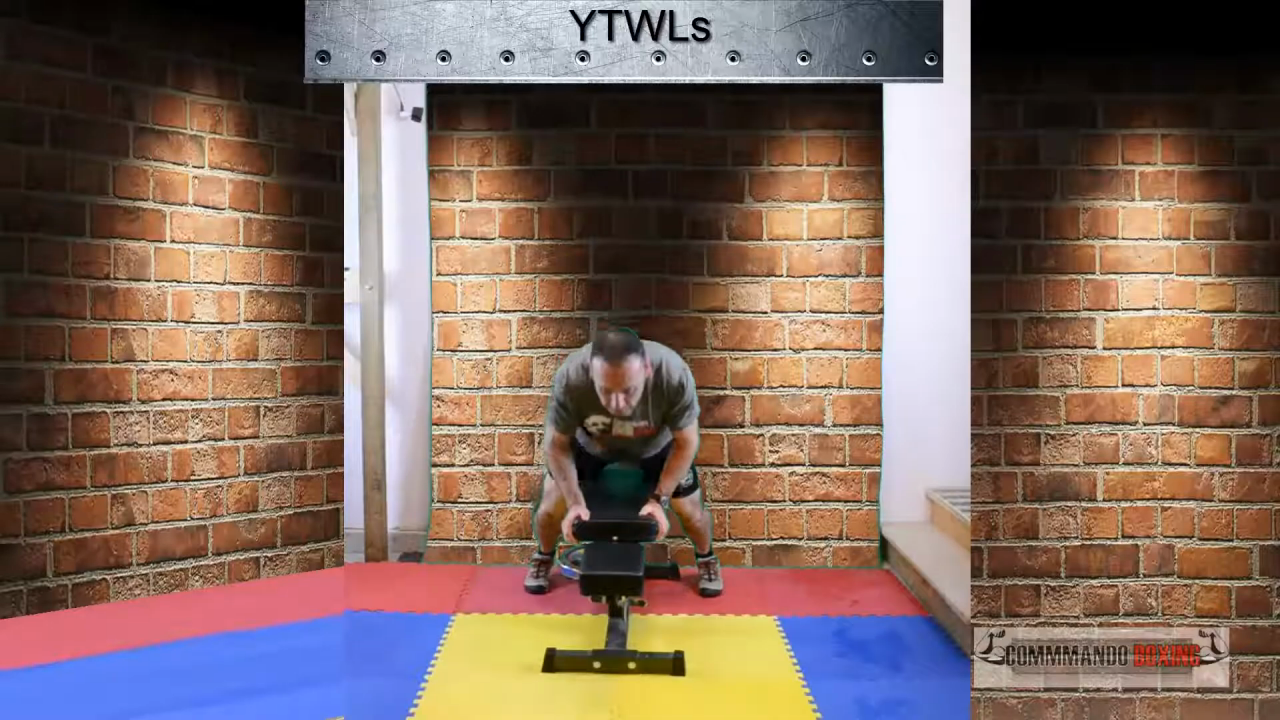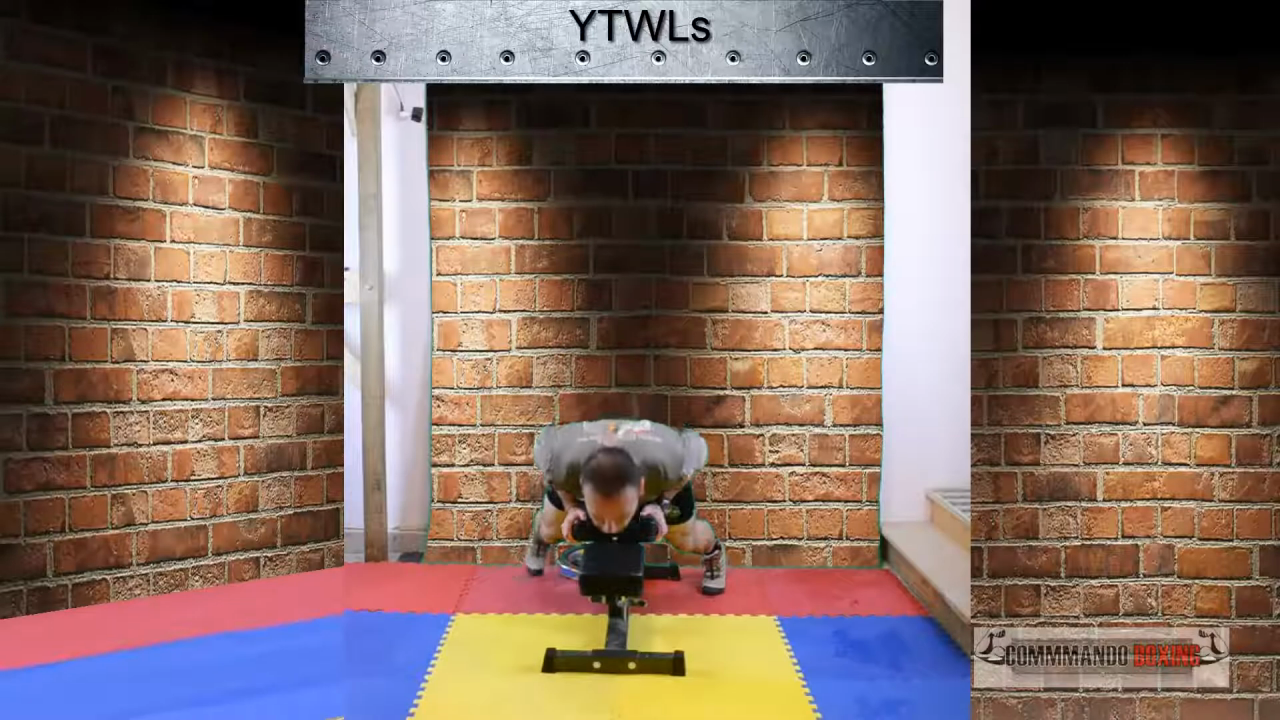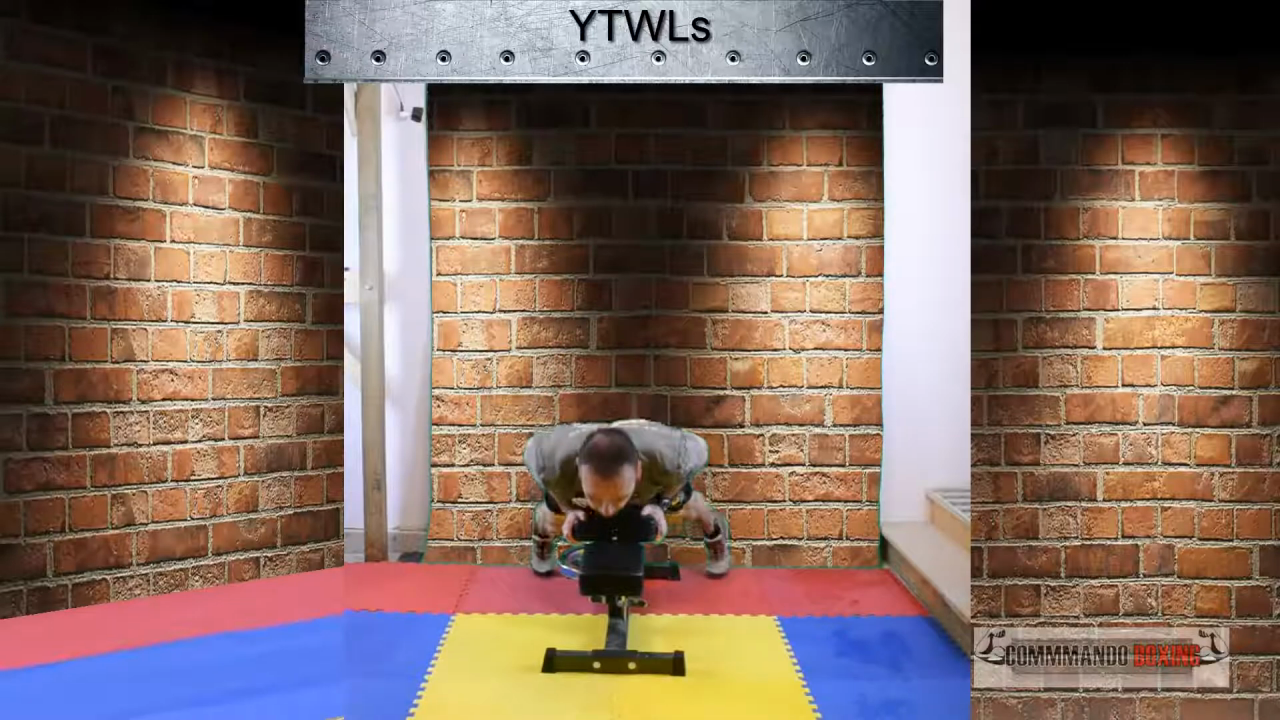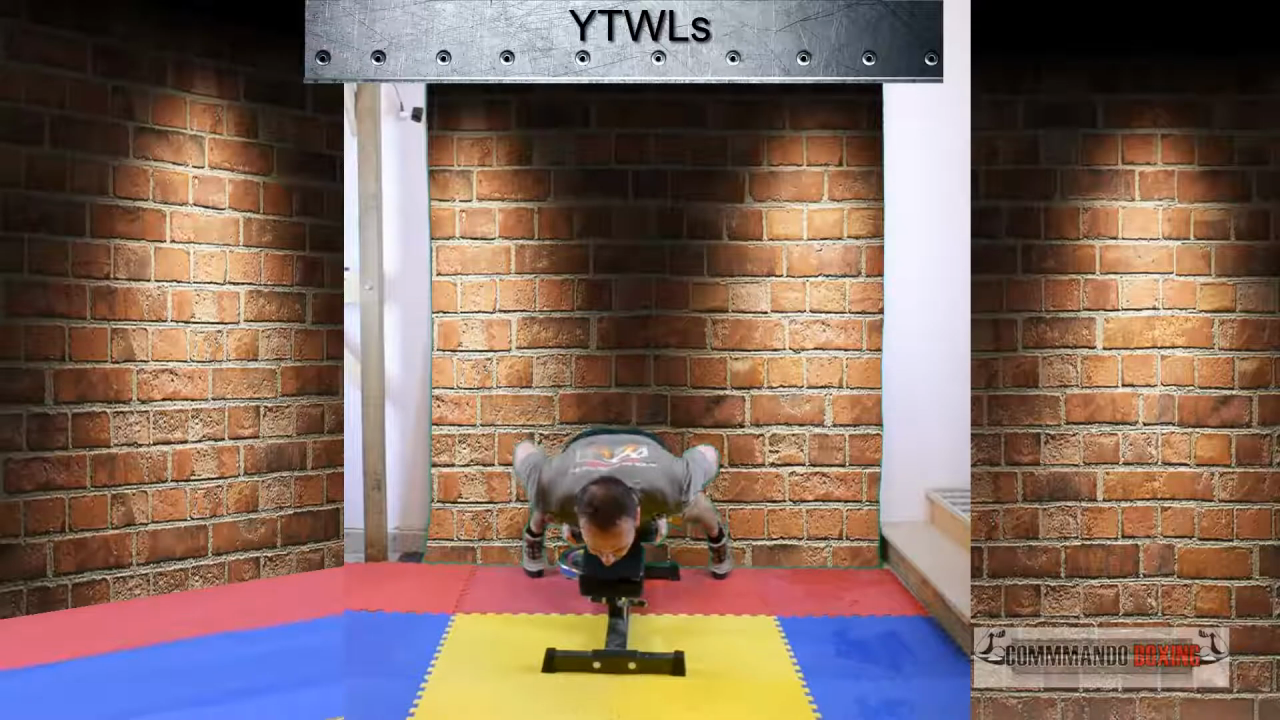
dt=0.7s
person 1, frame 1
left shoulder: (674, 375)
right shoulder: (570, 378)
left elbow: (685, 443)
right elbow: (558, 445)
left wrist: (659, 499)
right wrist: (575, 503)
left hip: (655, 445)
right hip: (588, 443)
left knee: (690, 511)
right knee: (552, 509)
left ankle: (706, 559)
right ankle: (543, 557)
person 1, frame 2
left shoulder: (668, 463)
right shoulder: (562, 462)
left elbow: (698, 446)
right elbow: (542, 443)
left wrist: (661, 503)
right wrist: (571, 505)
left hip: (655, 463)
left knee: (686, 539)
right knee: (550, 529)
left ankle: (712, 551)
right ankle: (541, 538)
person 1, frame 3
left shoulder: (668, 456)
right shoulder: (554, 461)
left elbow: (699, 447)
right elbow: (533, 448)
left wrist: (661, 503)
right wrist: (568, 507)
left knee: (688, 508)
right knee: (553, 523)
left ankle: (713, 529)
right ankle: (542, 536)
person 1, frame 4
left shoulder: (669, 489)
right shoulder: (553, 493)
left elbow: (708, 454)
right elbow: (523, 450)
left ankle: (716, 535)
right ankle: (534, 533)
